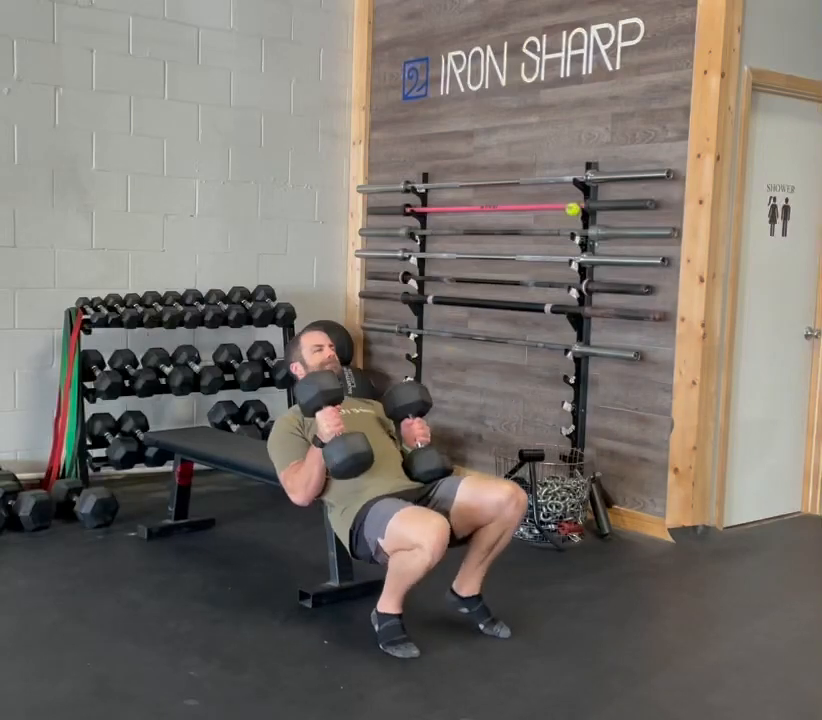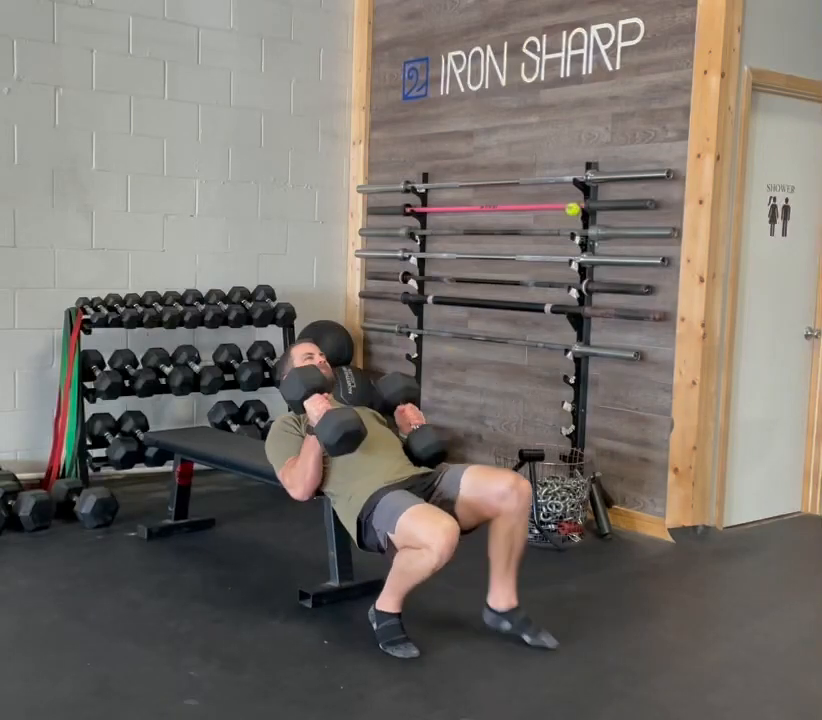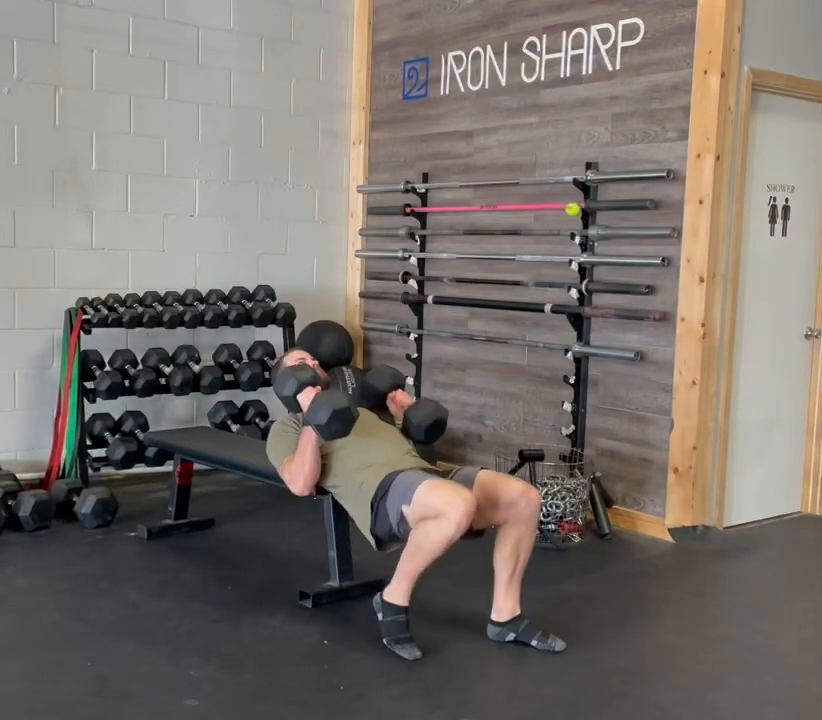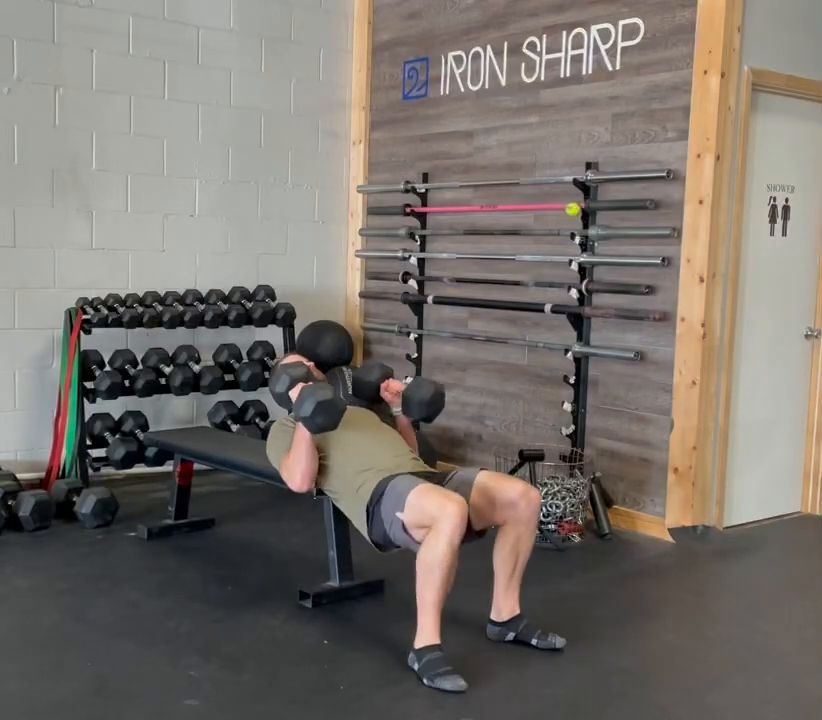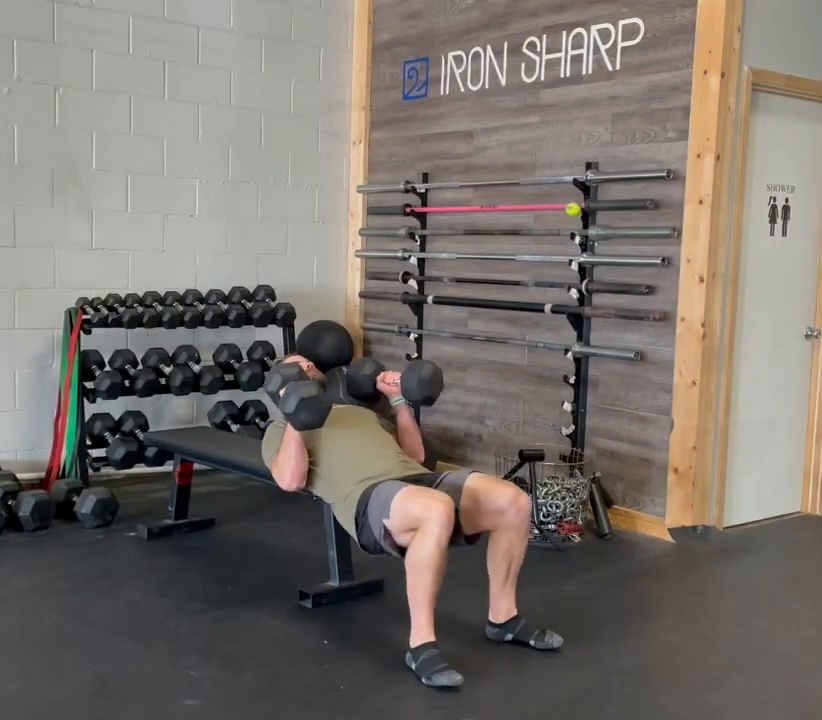
dt=0.2s
person 1, frame 1
left shoulder: (370, 407)
right shoulder: (290, 425)
right elbow: (302, 494)
left wrist: (413, 442)
right wrist: (321, 441)
left hip: (418, 491)
right hip: (367, 510)
left knee: (510, 499)
right knee: (432, 533)
left ankle: (465, 590)
right ankle: (387, 611)
person 1, frame 2
left shoulder: (363, 411)
right shoulder: (287, 426)
right elbow: (301, 489)
left wrist: (410, 431)
right wrist: (316, 428)
left hip: (420, 480)
right hip: (373, 501)
left knee: (513, 489)
right knee: (440, 537)
left ankle: (503, 605)
right ankle: (386, 609)
person 1, frame 3
left shoulder: (359, 411)
right shoulder: (287, 427)
right elbow: (302, 485)
left wrist: (404, 418)
left hip: (426, 479)
right hip: (383, 493)
left knee: (524, 498)
right knee: (459, 504)
left ankle: (505, 617)
right ankle: (394, 598)
person 1, frame 4
left shoulder: (359, 412)
right shoulder: (287, 427)
right elbow: (300, 481)
left wrist: (399, 408)
left hip: (424, 477)
right hip: (379, 493)
left knee: (523, 498)
right knee: (451, 511)
left ankle: (505, 617)
right ankle: (426, 645)
person 1, frame 5
left shoulder: (361, 411)
right shoulder: (282, 429)
left elbow: (415, 454)
right elbow: (290, 480)
left wrist: (398, 399)
left hip: (420, 480)
right hip: (370, 496)
left knee: (513, 503)
right knee: (436, 511)
left ankle: (503, 617)
right ankle: (421, 644)
